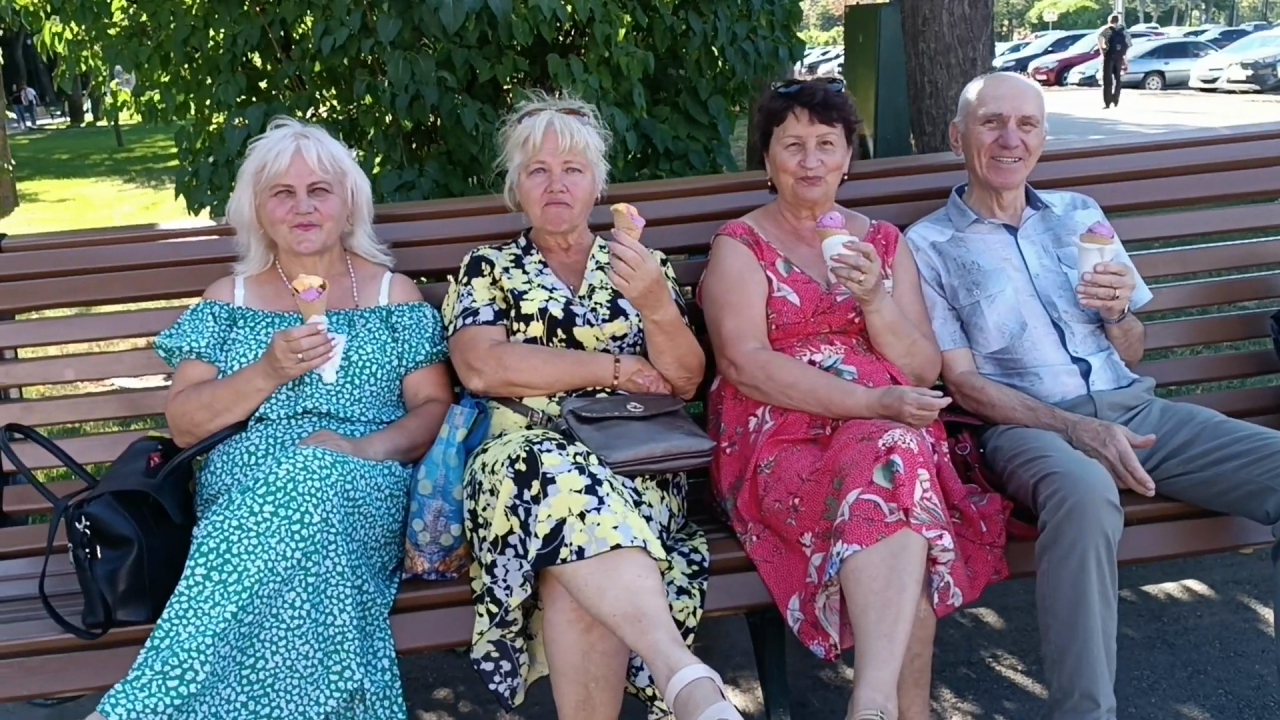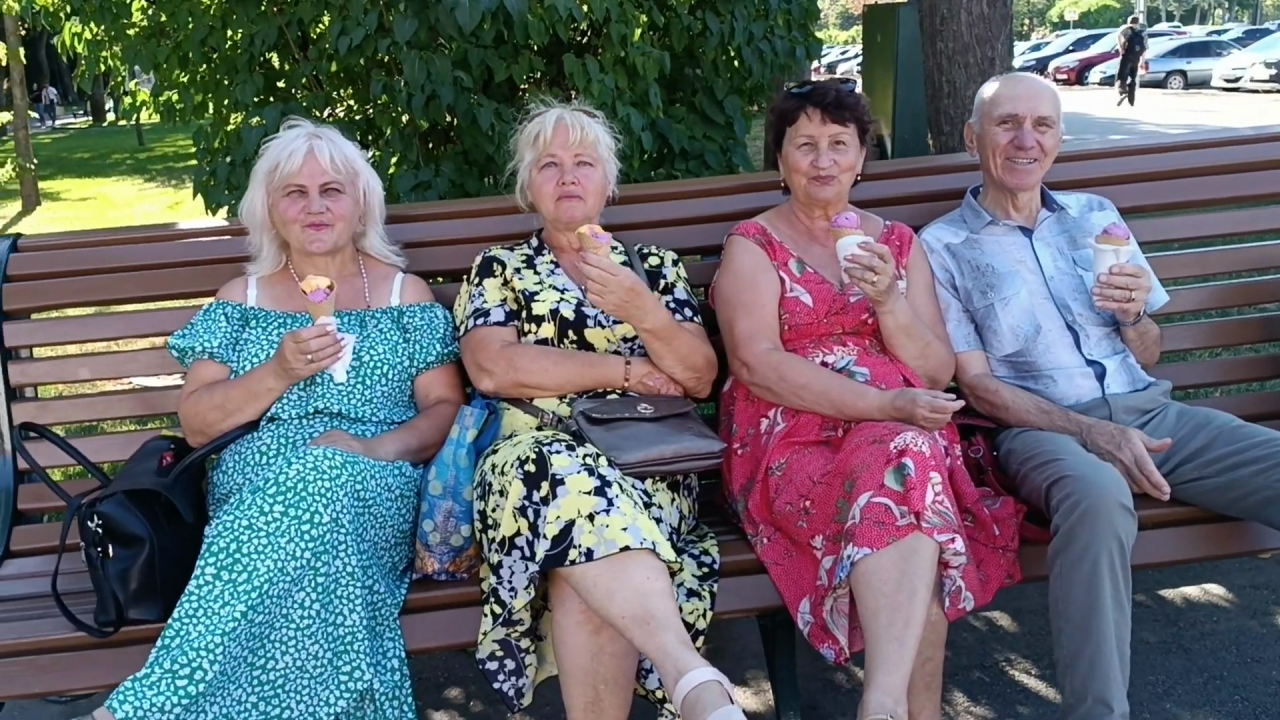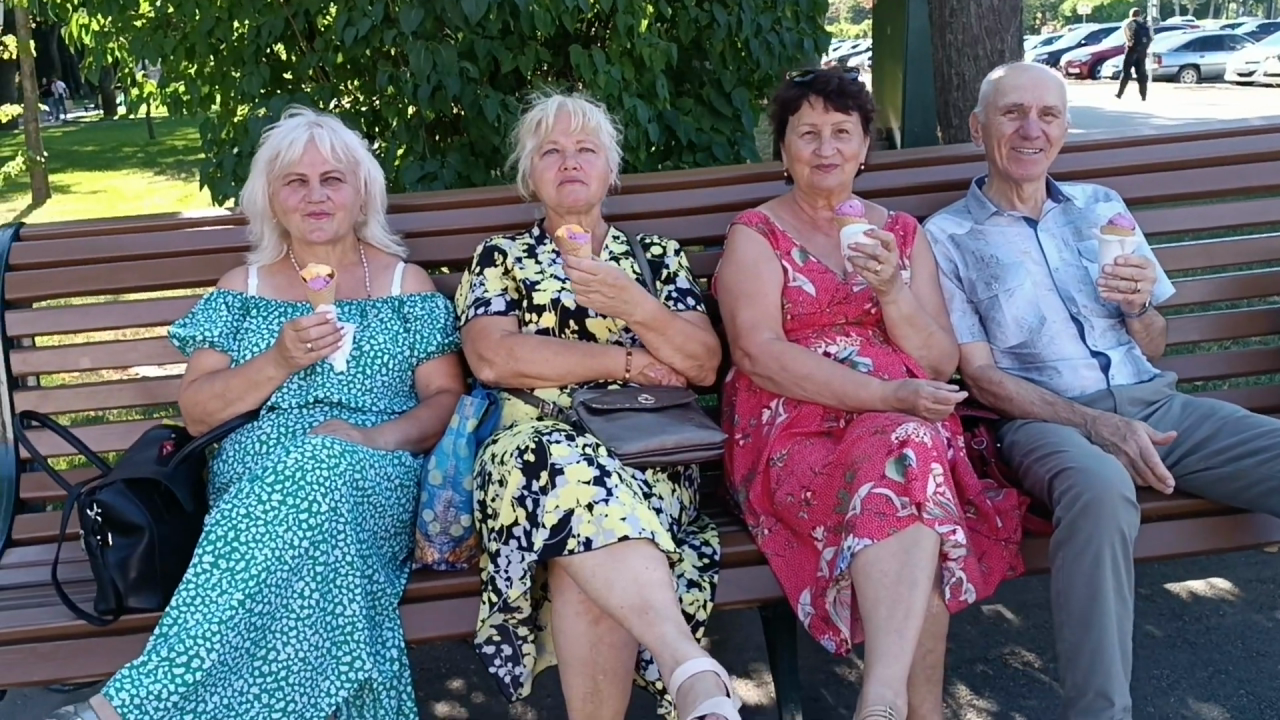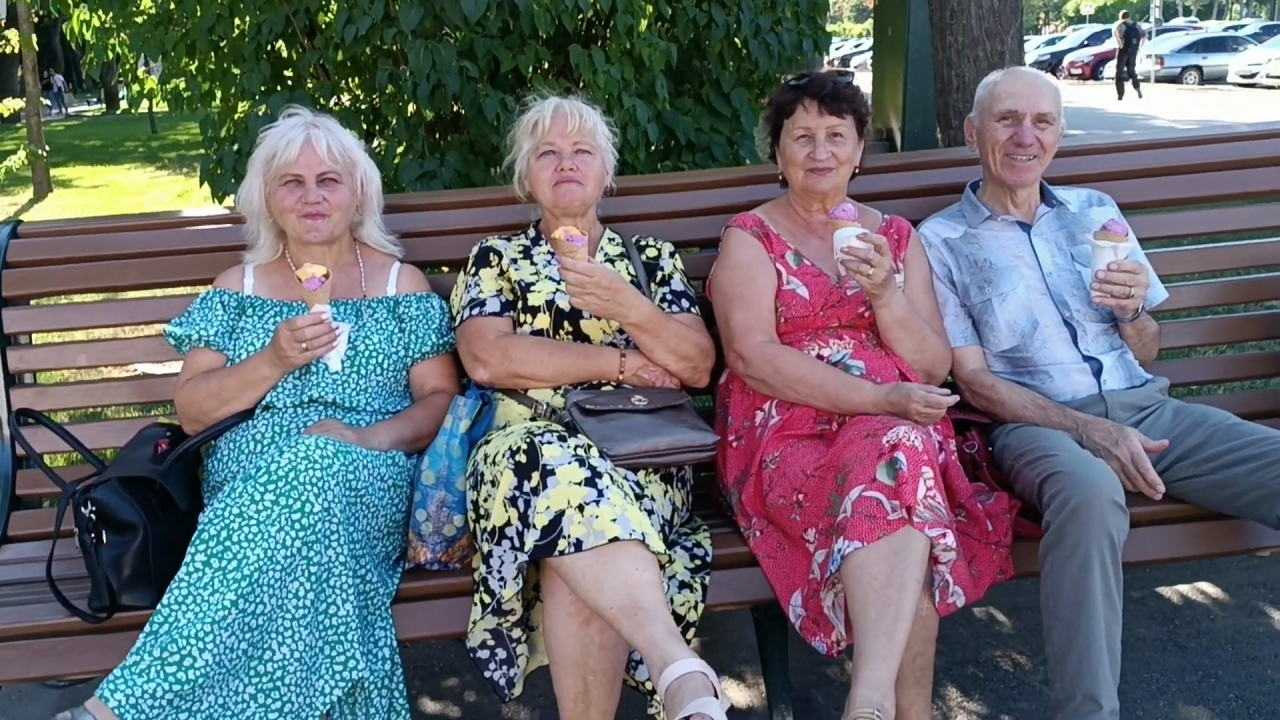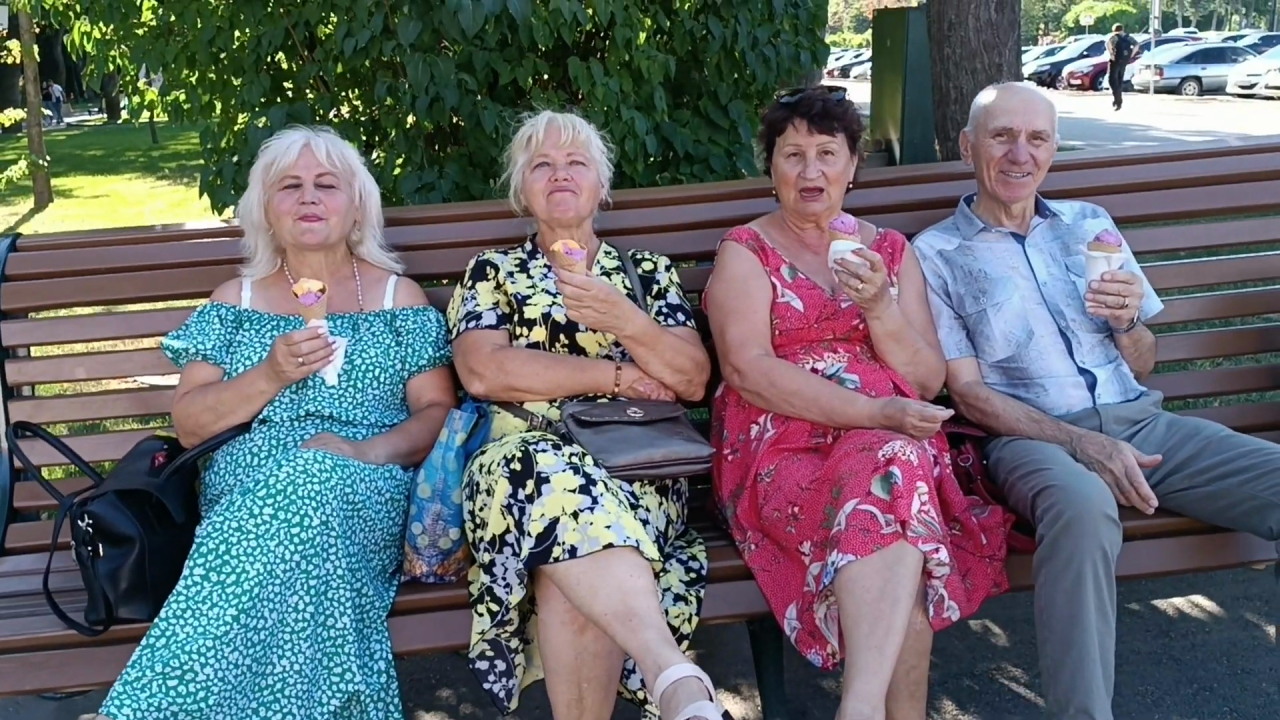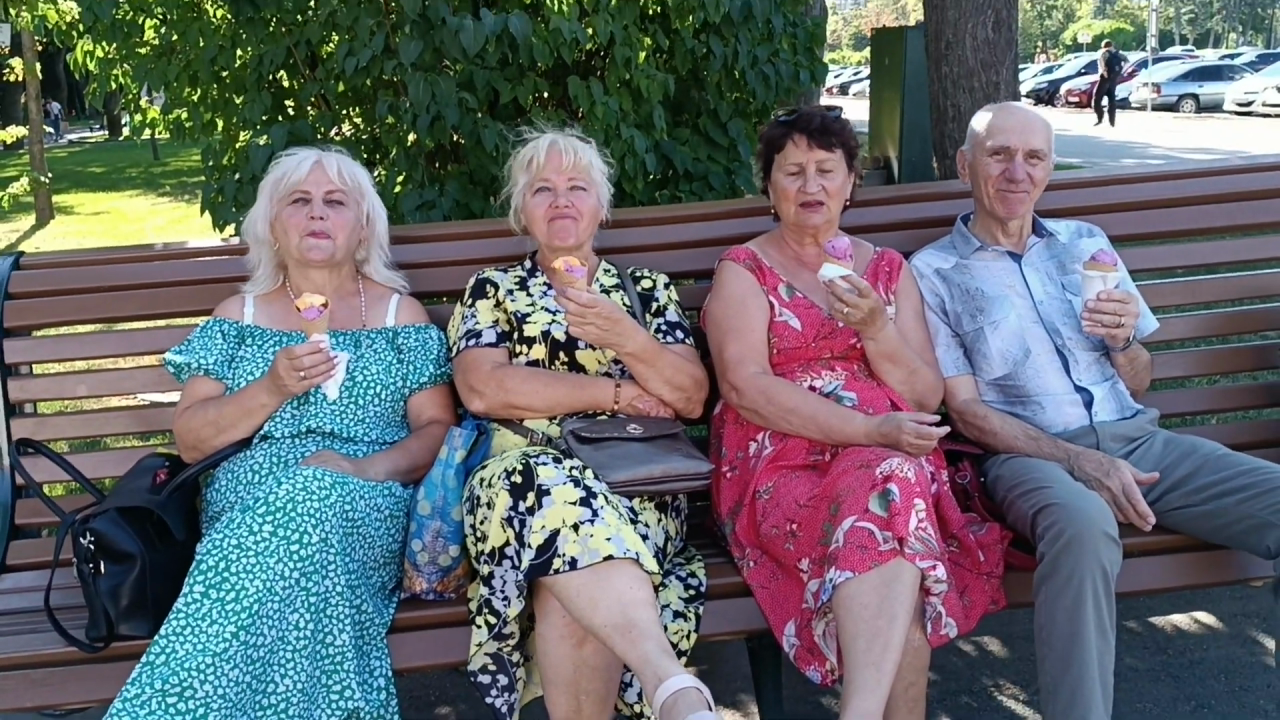
dt=0.3s
person 1, frame 1
left shoulder: (1080, 213)
right shoulder: (929, 245)
right elbow: (963, 382)
left wrist: (1118, 313)
right wrist: (1076, 428)
left hip: (1134, 407)
right hip: (1027, 424)
right knee: (1084, 492)
person 1, frame 2
left shoulder: (1096, 215)
right shoulder: (943, 246)
right elbow: (976, 384)
left wrist: (1133, 316)
right wrist: (1091, 432)
left hip: (1150, 410)
right hip: (1042, 426)
right knee: (1098, 496)
person 1, frame 3
left shoulder: (1102, 206)
right shoulder: (947, 236)
right elbow: (980, 376)
left wrist: (1139, 307)
right wrist: (1096, 424)
left hip: (1154, 402)
right hip: (1045, 418)
right knee: (1100, 487)
person 1, frame 4
left shoulder: (1096, 210)
right shoulder: (942, 241)
right elbow: (974, 380)
left wrist: (1132, 311)
right wrist: (1089, 429)
left hip: (1145, 407)
right hip: (1039, 422)
right knee: (1089, 492)
person 1, frame 5
left shoulder: (1090, 223)
right shoulder: (936, 254)
right elbow: (969, 392)
left wrist: (1126, 323)
right wrist: (1083, 443)
left hip: (1140, 421)
right hip: (1032, 436)
right knee: (1083, 505)
person 1, frame 6
left shoulder: (1086, 241)
right shoulder: (933, 272)
left elbow: (1137, 385)
right elbow: (966, 410)
left wrist: (1124, 341)
right wrist: (1080, 460)
left hip: (1136, 438)
right hip: (1031, 454)
right knee: (1083, 524)
person 2, frame 1
left shoulder: (883, 240)
right shoulder: (739, 245)
left elbow: (922, 370)
right elbow: (746, 366)
left wrist: (874, 300)
right wrist: (873, 403)
left hip: (887, 426)
right hip: (779, 437)
left knee: (892, 456)
right knee: (894, 474)
person 2, frame 2
left shoulder: (898, 242)
right shoulder: (752, 246)
left elbow: (936, 373)
right elbow: (758, 367)
left wrist: (887, 302)
right wrist: (884, 406)
left hip: (900, 431)
right hip: (791, 439)
left knee: (903, 461)
right knee: (904, 476)
person 2, frame 3
left shoulder: (901, 231)
right shoulder: (755, 234)
left elbow: (940, 363)
right elbow: (760, 356)
left wrist: (891, 291)
right wrist: (887, 396)
left hip: (903, 420)
right hip: (794, 429)
left knee: (905, 451)
right knee: (907, 463)
person 2, frame 4
left shoulder: (896, 234)
right shoulder: (749, 237)
left elbow: (933, 367)
right elbow: (753, 359)
left wrist: (885, 294)
right wrist: (879, 399)
left hip: (895, 424)
right hip: (787, 432)
left knee: (896, 457)
right knee: (895, 469)
person 2, frame 5
left shoulder: (891, 249)
right shoulder: (745, 251)
left elbow: (928, 381)
right elbow: (748, 372)
left wrist: (879, 307)
right wrist: (876, 413)
left hip: (891, 437)
right hip: (782, 445)
left knee: (888, 469)
right knee: (893, 478)
person 2, frame 6
left shoulder: (888, 267)
right shoulder: (743, 270)
left elbow: (925, 398)
right elbow: (746, 389)
left wrist: (875, 328)
right wrist: (870, 429)
left hip: (887, 455)
right hip: (780, 462)
left knee: (890, 487)
right knee: (888, 501)
person 3, frame 1
left shoulder: (637, 263)
right shoulder: (487, 267)
left elbow: (684, 380)
right elbow: (482, 368)
left wrist: (656, 306)
right wrist: (615, 368)
right hip: (525, 455)
left knee: (578, 540)
right knee: (557, 480)
person 3, frame 2
left shoulder: (654, 265)
right shoulder: (498, 267)
left elbow: (700, 378)
right elbow: (492, 369)
left wrist: (644, 313)
right wrist: (627, 370)
right hip: (538, 459)
left knee: (588, 575)
right knee: (569, 483)
person 3, frame 3
left shoulder: (657, 254)
right shoulder: (500, 257)
left elbow: (703, 366)
right elbow: (493, 359)
left wrist: (633, 305)
right wrist: (626, 360)
right hip: (539, 448)
left knee: (587, 552)
right knee: (568, 472)
person 3, frame 4
left shoulder: (651, 256)
right shoulder: (495, 257)
left elbow: (698, 366)
right elbow: (487, 359)
left wrist: (627, 307)
right wrist: (619, 361)
right hip: (532, 447)
left knee: (580, 568)
right knee: (557, 471)
person 3, frame 5
left shoulder: (648, 270)
right shoulder: (492, 271)
left elbow: (694, 380)
right elbow: (484, 373)
left wrist: (624, 321)
right wrist: (616, 375)
right hip: (527, 459)
right knee: (552, 479)
person 3, frame 6
left shoulder: (647, 288)
right shoulder: (492, 289)
left elbow: (692, 397)
right elbow: (483, 390)
left wrist: (625, 338)
right wrist: (614, 392)
right hip: (527, 479)
left knee: (577, 593)
right knee: (553, 495)
person 4, frame 1
left shoulder: (393, 293)
right shoulder: (227, 299)
left elbow: (435, 408)
right elbow: (184, 425)
left wrist: (368, 447)
right wrist: (270, 370)
left hip: (362, 488)
right hip: (246, 487)
left knee: (312, 483)
right knee: (303, 500)
person 4, frame 2
left shoulder: (406, 293)
right shoulder: (240, 299)
left elbow: (446, 409)
right elbow: (195, 424)
left wrist: (377, 448)
right wrist: (280, 372)
left hip: (373, 489)
right hip: (260, 489)
left knee: (321, 479)
right knee: (306, 502)
person 4, frame 3
left shoulder: (406, 283)
right shoulder: (241, 288)
left elbow: (447, 399)
right elbow: (196, 413)
left wrist: (375, 438)
right wrist: (279, 361)
left hip: (371, 480)
right hip: (256, 479)
left knee: (321, 468)
right knee: (306, 489)
person 4, frame 4
left shoulder: (403, 283)
right shoulder: (237, 287)
left elbow: (441, 398)
right elbow: (191, 411)
left wrist: (373, 438)
right wrist: (274, 359)
left hip: (365, 481)
right hip: (250, 479)
left knee: (313, 467)
right knee: (294, 486)
person 4, frame 5
left shoulder: (399, 296)
right shoulder: (234, 301)
left elbow: (439, 411)
right elbow: (189, 424)
left wrist: (368, 452)
right wrist: (270, 375)
left hip: (365, 491)
right hip: (249, 487)
left knee: (316, 486)
right knee: (299, 500)
person 4, frame 6
left shoulder: (399, 313)
right shoulder: (237, 316)
left elbow: (437, 429)
right elbow: (189, 440)
left wrist: (368, 469)
right wrist: (272, 390)
left hip: (362, 508)
right hip: (249, 503)
left knee: (312, 498)
right knee: (295, 511)
